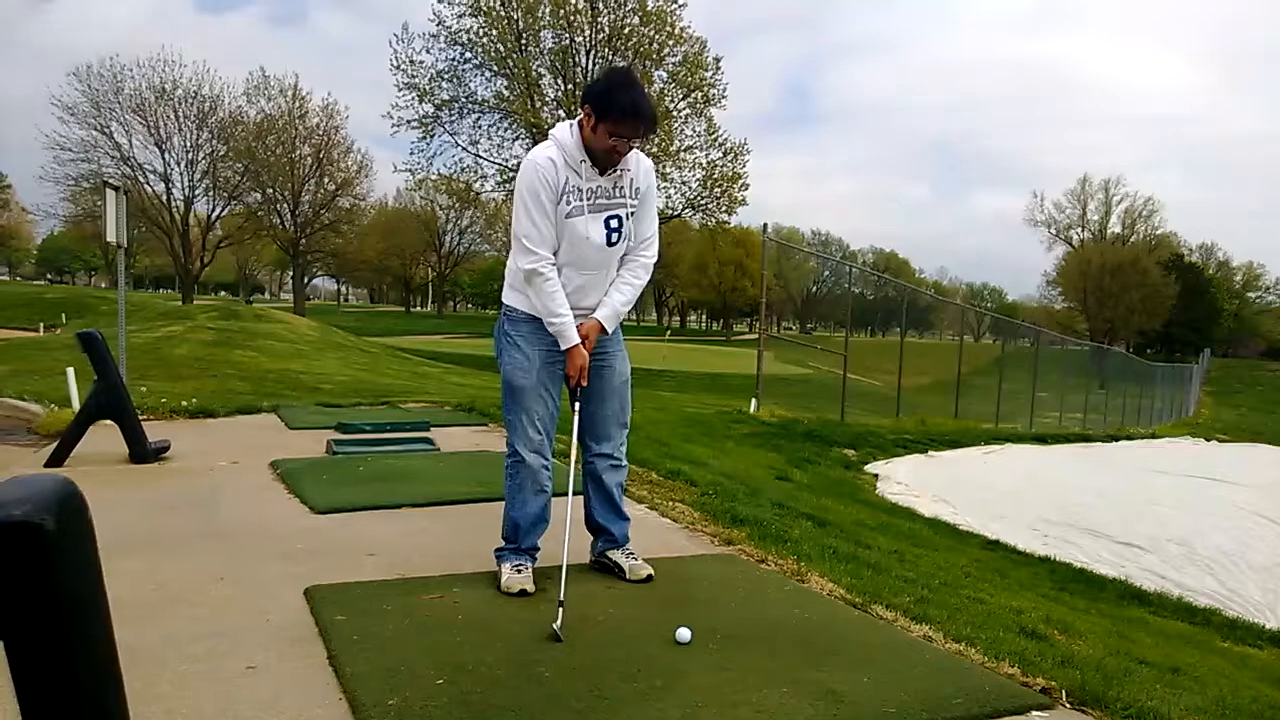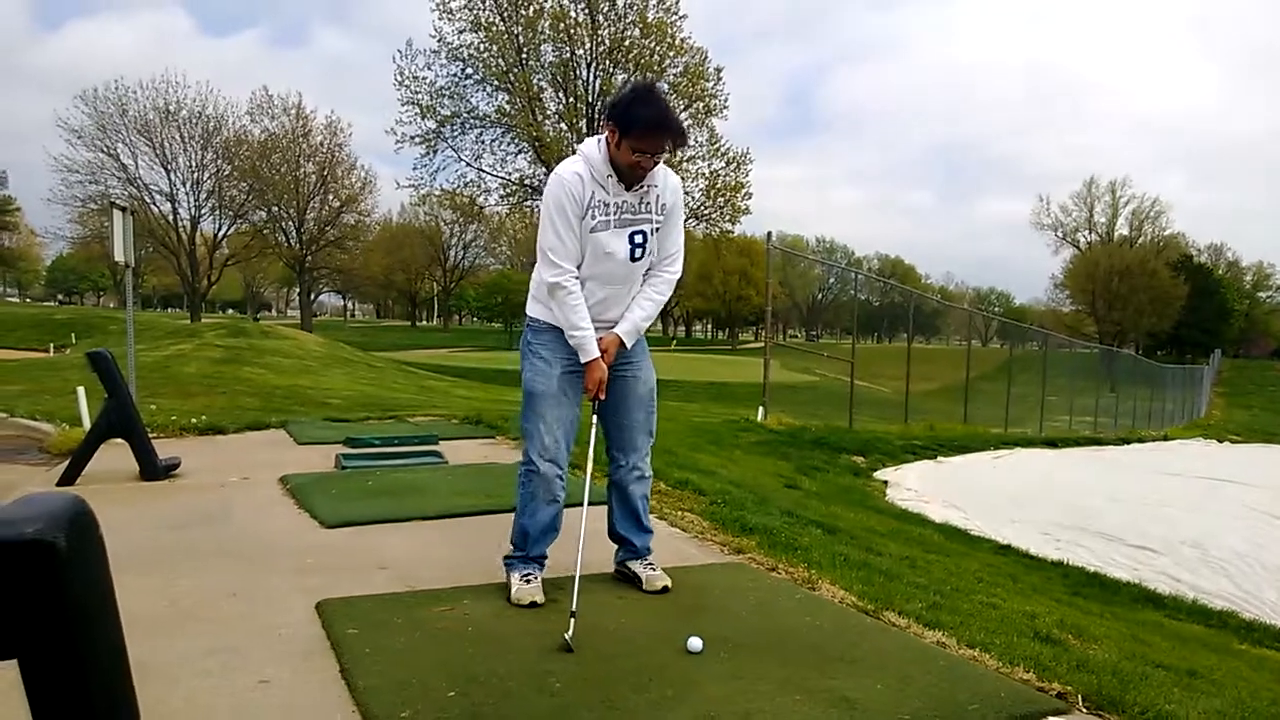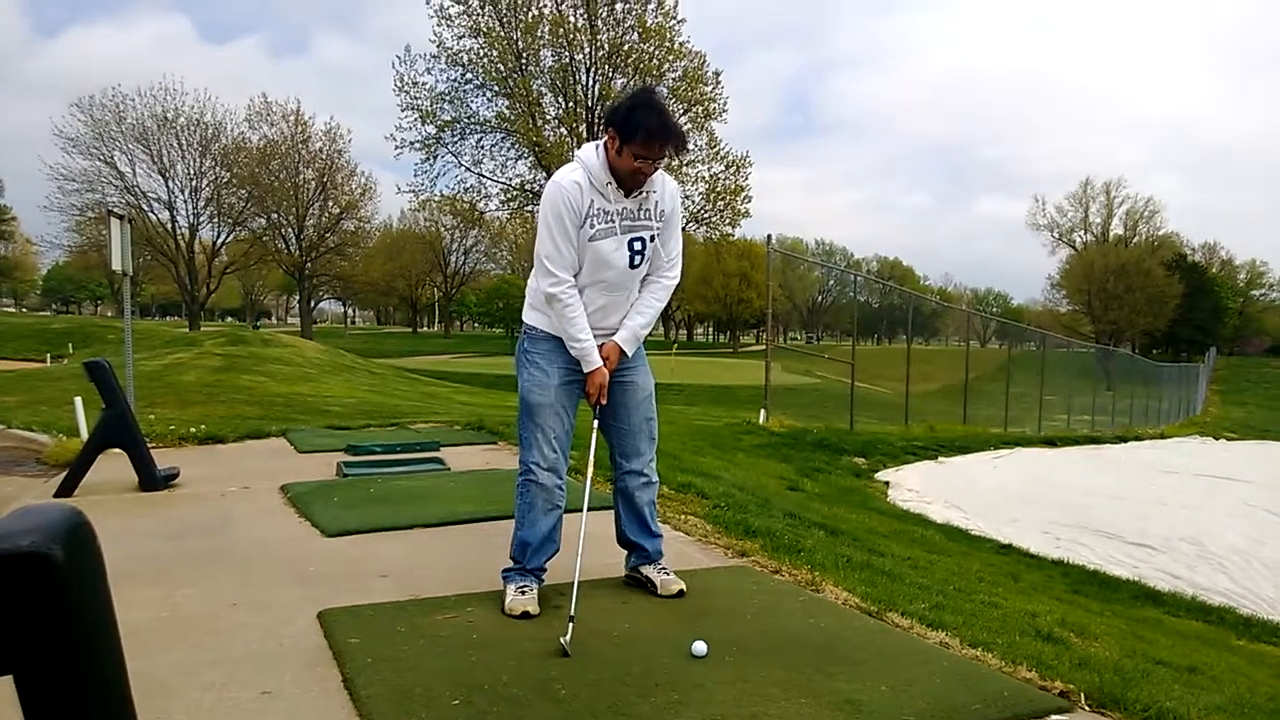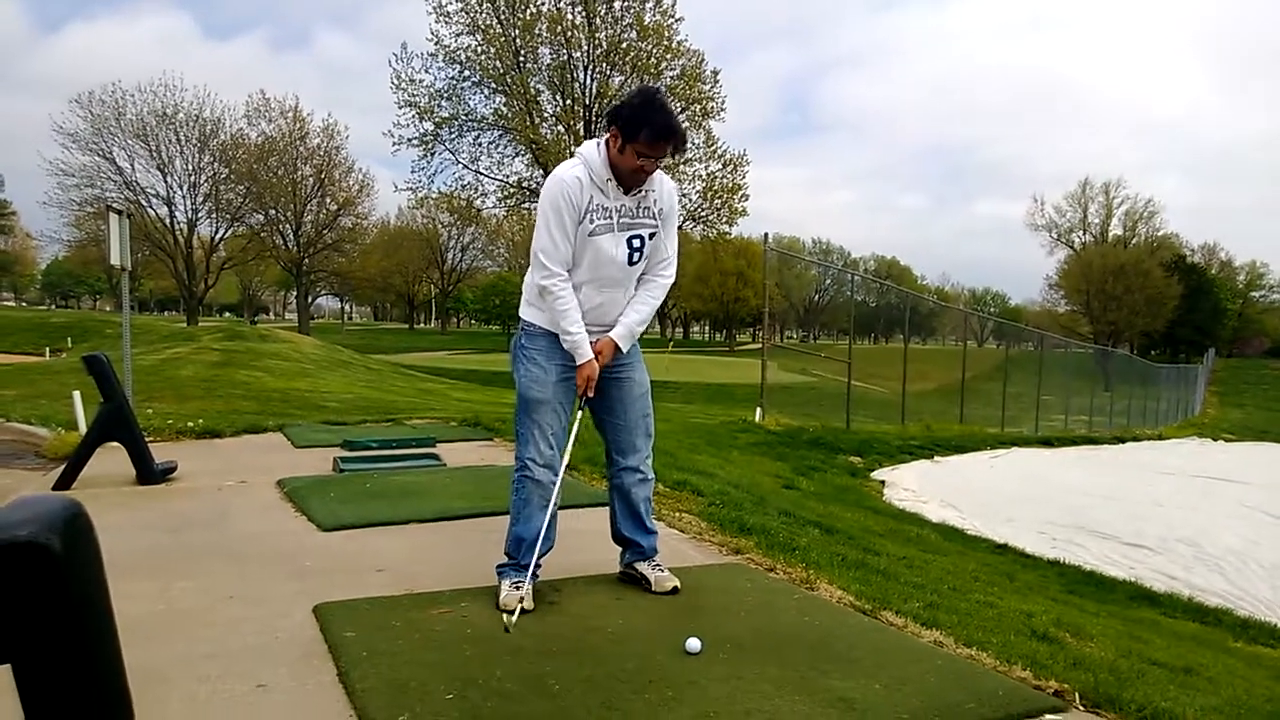
dt=0.7s
person 1, frame 1
left shoulder: (641, 171)
right shoulder: (543, 165)
left elbow: (642, 256)
right elbow: (534, 263)
left wrist: (600, 322)
right wrist: (568, 339)
left hip: (601, 324)
right hip: (535, 322)
left knee: (609, 445)
right knee: (531, 448)
left ankle: (612, 544)
right ankle: (518, 553)
person 1, frame 2
left shoulder: (668, 187)
right shoulder: (570, 180)
left elbow: (666, 270)
right elbow: (559, 276)
left wrist: (620, 336)
right wrist: (589, 354)
left hip: (625, 336)
right hip: (557, 332)
left knee: (633, 456)
right knee: (546, 455)
left ankle: (634, 553)
right ankle: (526, 561)
person 1, frame 3
left shoulder: (666, 192)
right shoulder: (568, 187)
left elbow: (663, 276)
right elbow: (556, 284)
left wrist: (619, 344)
right wrist: (590, 359)
left hip: (623, 343)
right hip: (555, 340)
left knee: (638, 459)
right knee: (543, 465)
left ankle: (644, 558)
right ankle: (524, 574)
person 1, frame 4
left shoulder: (663, 192)
right shoulder: (568, 182)
left elbow: (660, 274)
right elbow: (550, 277)
left wrist: (615, 339)
right wrist: (580, 353)
left hip: (618, 340)
right hip: (551, 336)
left knee: (633, 455)
right knee: (540, 461)
left ankle: (639, 555)
right ankle: (518, 570)
